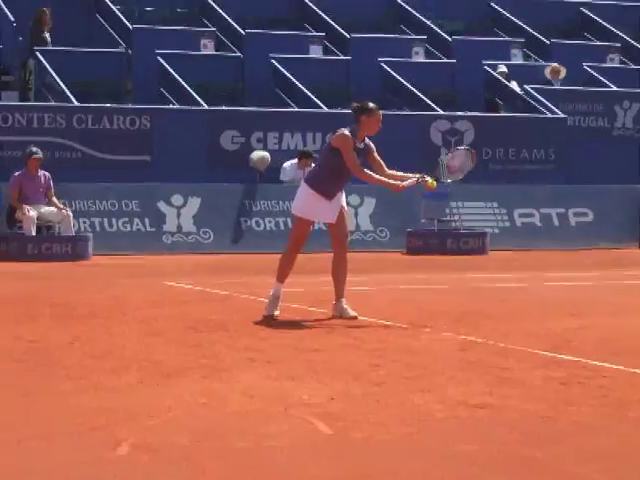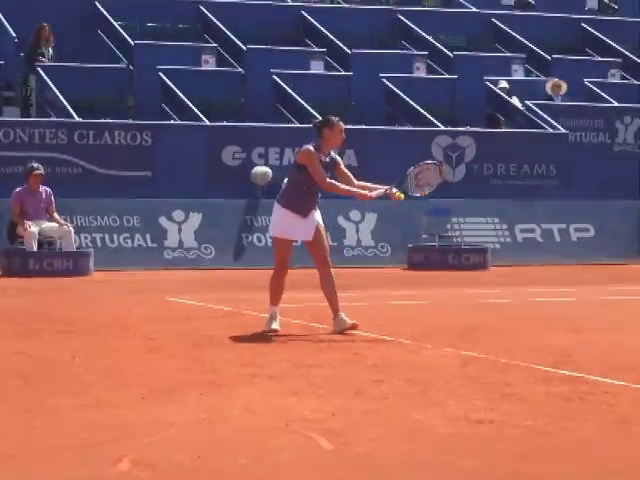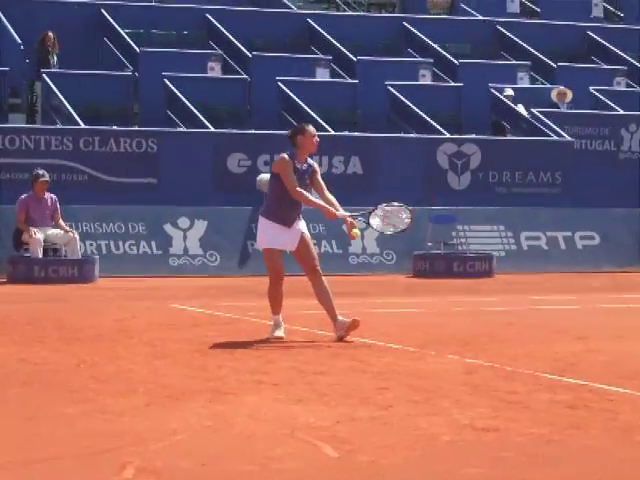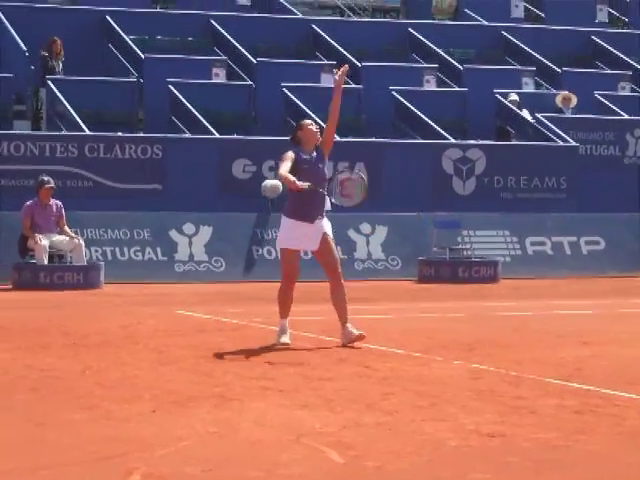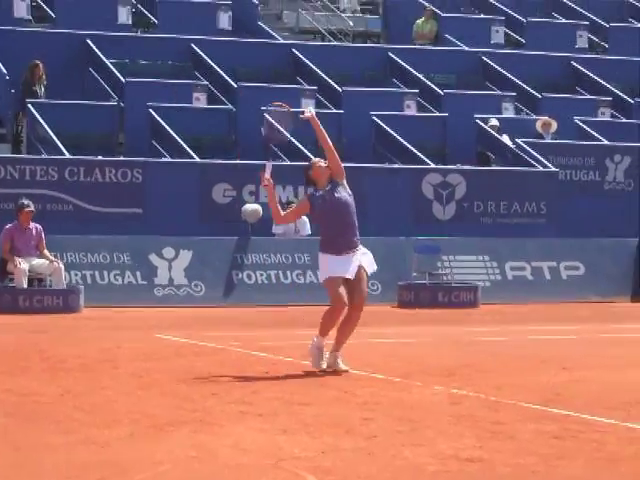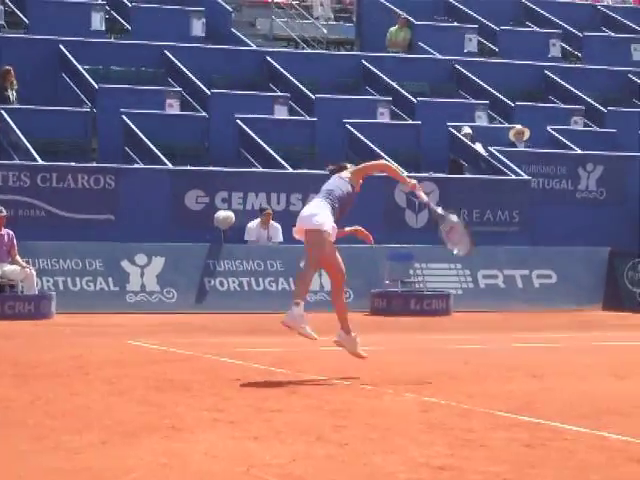
dt=0.5s
person 1, frame 1
left shoulder: (367, 146)
right shoulder: (344, 136)
left elbow: (385, 172)
right elbow: (358, 172)
left wrist: (416, 177)
right wrist: (392, 185)
left hip: (335, 197)
right hip: (312, 193)
left knee: (341, 248)
right knee: (295, 246)
left ankle: (340, 303)
right ankle: (275, 296)
person 1, frame 2
left shoulder: (333, 159)
right shoulder: (308, 152)
left elbow: (353, 183)
right elbow: (325, 183)
left wrist: (384, 189)
right wrist: (358, 194)
left hip: (310, 213)
right hip: (287, 212)
left knee: (325, 264)
right knee: (281, 267)
left ankle: (338, 317)
right ankle: (273, 315)
person 1, frame 3
left shoulder: (312, 167)
right shoulder: (284, 160)
left elbow: (325, 194)
right elbow: (295, 192)
left wrist: (344, 216)
right wrist: (325, 209)
left hip: (295, 224)
right hip: (271, 224)
left knee: (315, 271)
right knee: (277, 277)
left ankle: (337, 322)
right ankle: (277, 323)
person 1, frame 4
left shoulder: (322, 153)
right shoulder: (292, 156)
left elbow: (332, 120)
right elbow: (282, 173)
left wrist: (338, 87)
right wrist: (293, 182)
left hip: (318, 223)
right hip: (294, 224)
left knee: (336, 273)
right knee: (289, 278)
left ankle: (346, 329)
right ankle: (283, 328)
person 1, frame 5
left shoulder: (339, 181)
right shoulder: (308, 199)
left elbow: (330, 149)
right elbow: (279, 219)
left wrist: (314, 121)
right wrist: (270, 191)
left hip: (355, 254)
right hip: (330, 257)
left knee: (358, 304)
right knee: (339, 303)
left ankle: (334, 356)
right ankle: (318, 343)
person 1, frame 6
right shoulder: (347, 175)
left elbow: (331, 233)
right elbow: (381, 165)
left wrist: (353, 229)
right wrist: (406, 181)
right hip: (317, 213)
left knee: (339, 276)
right knee: (314, 260)
left ankle: (346, 335)
right ankle: (296, 311)
